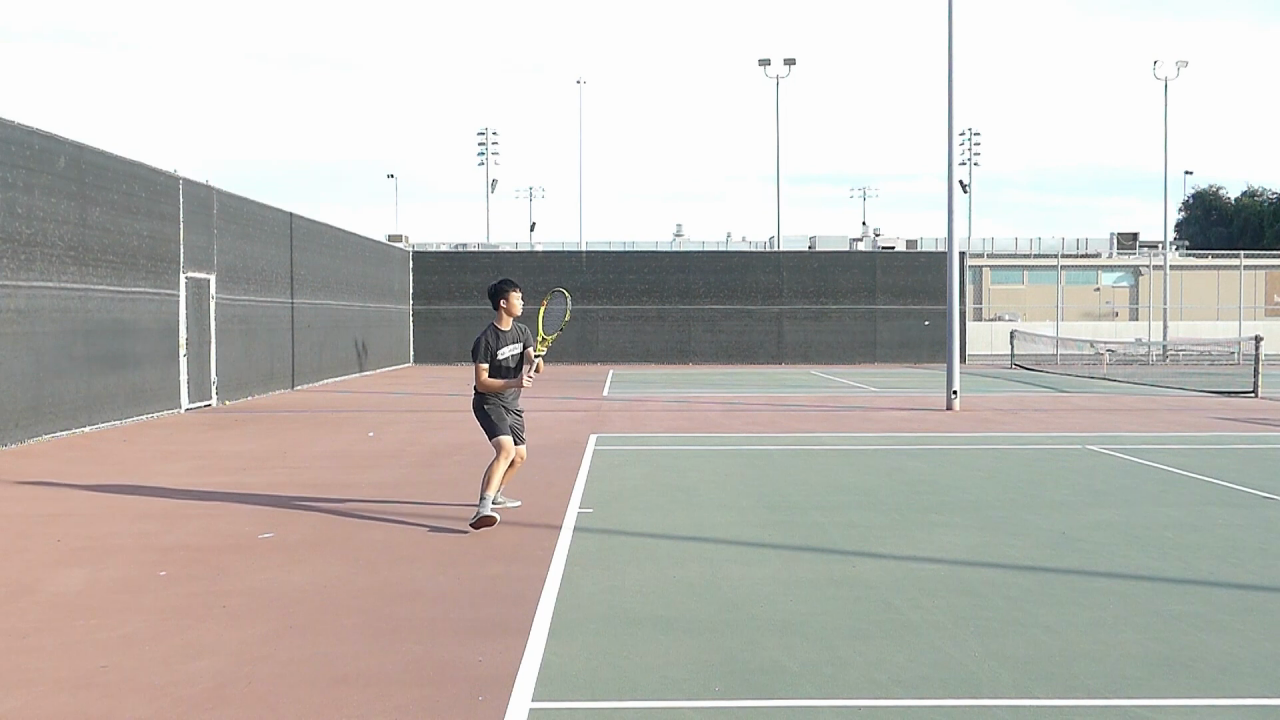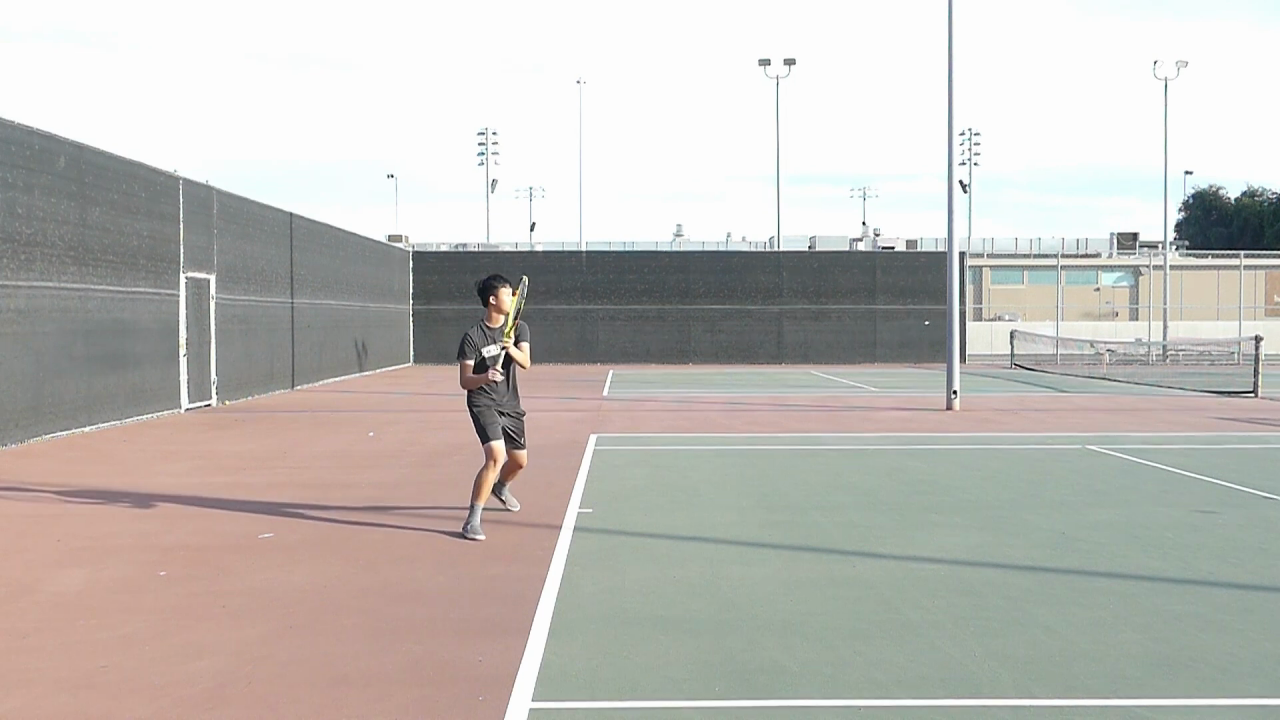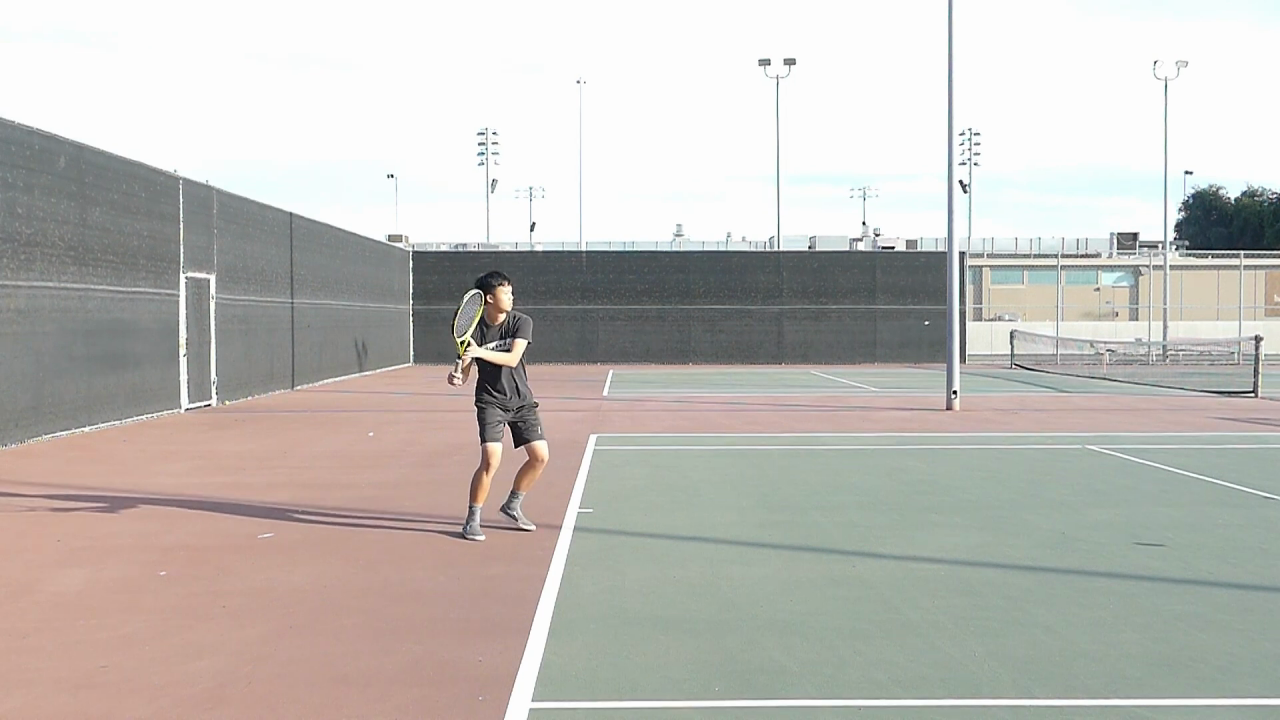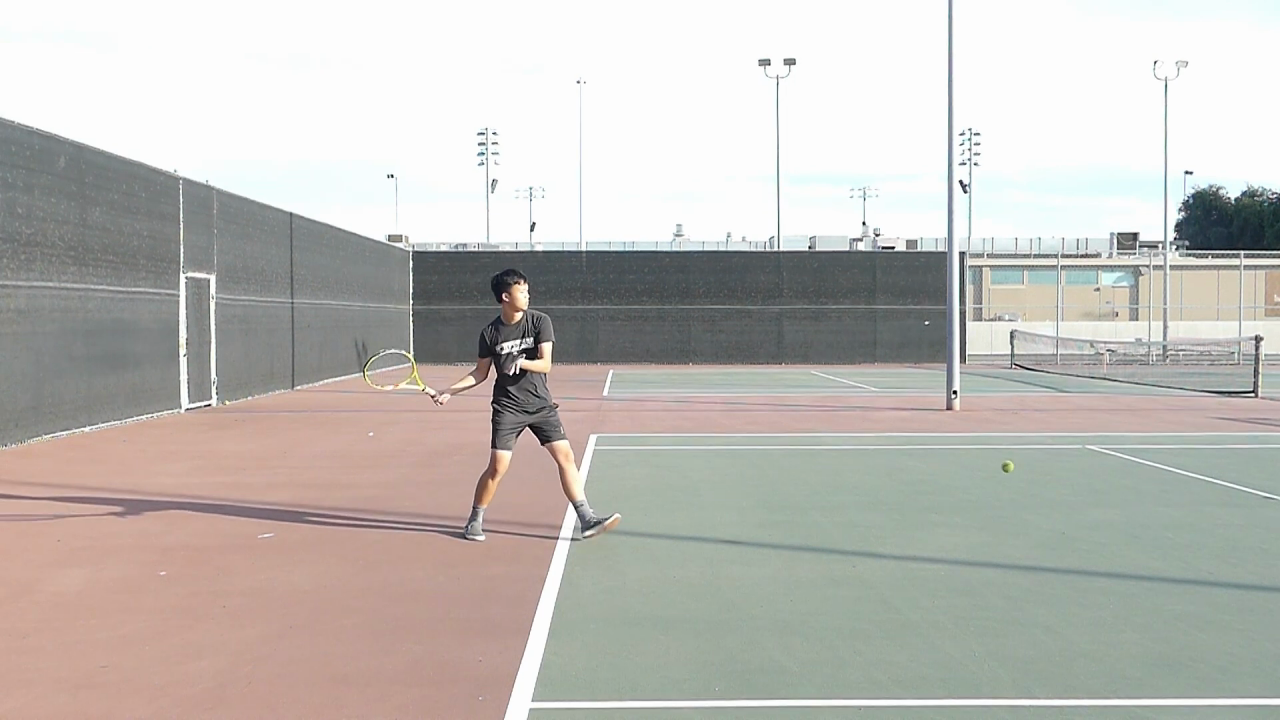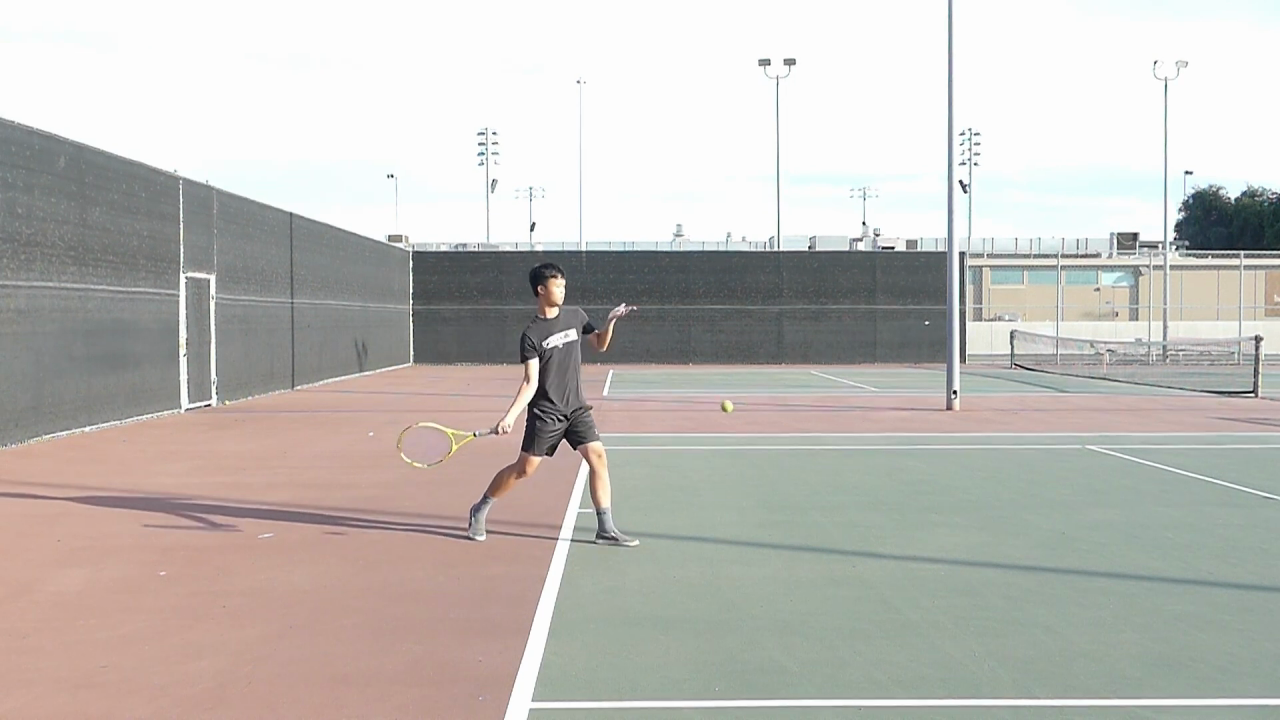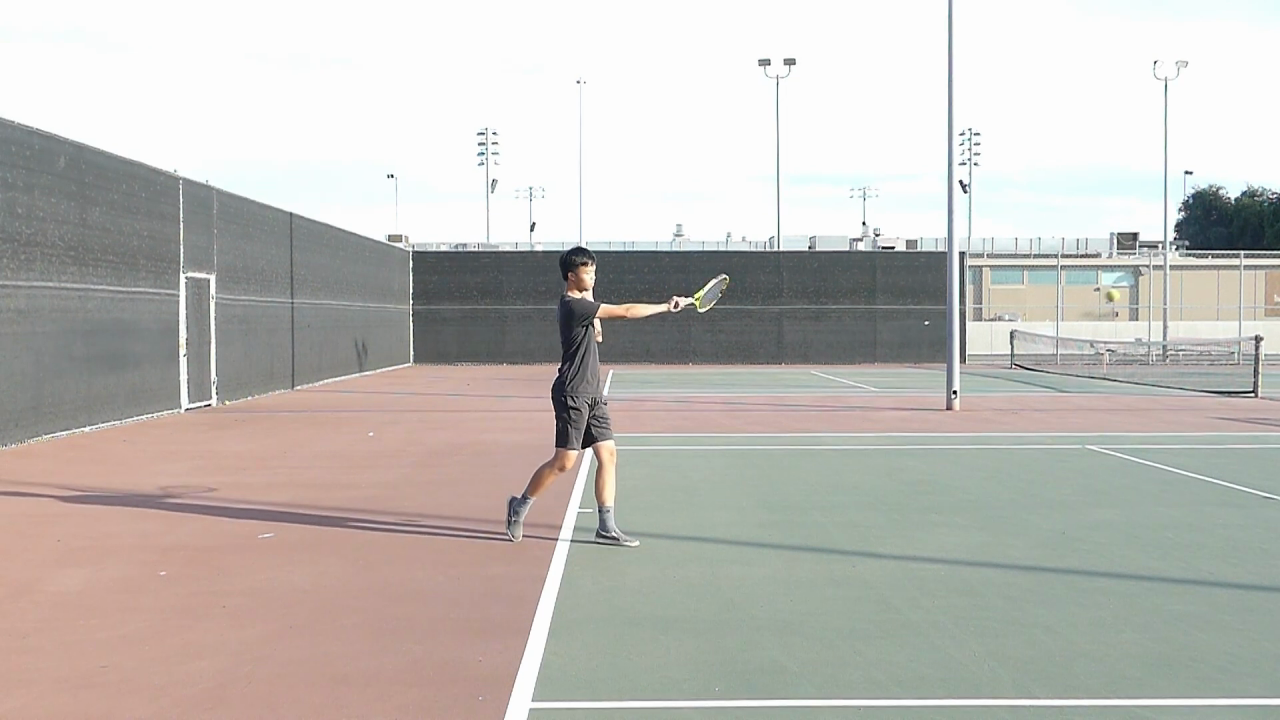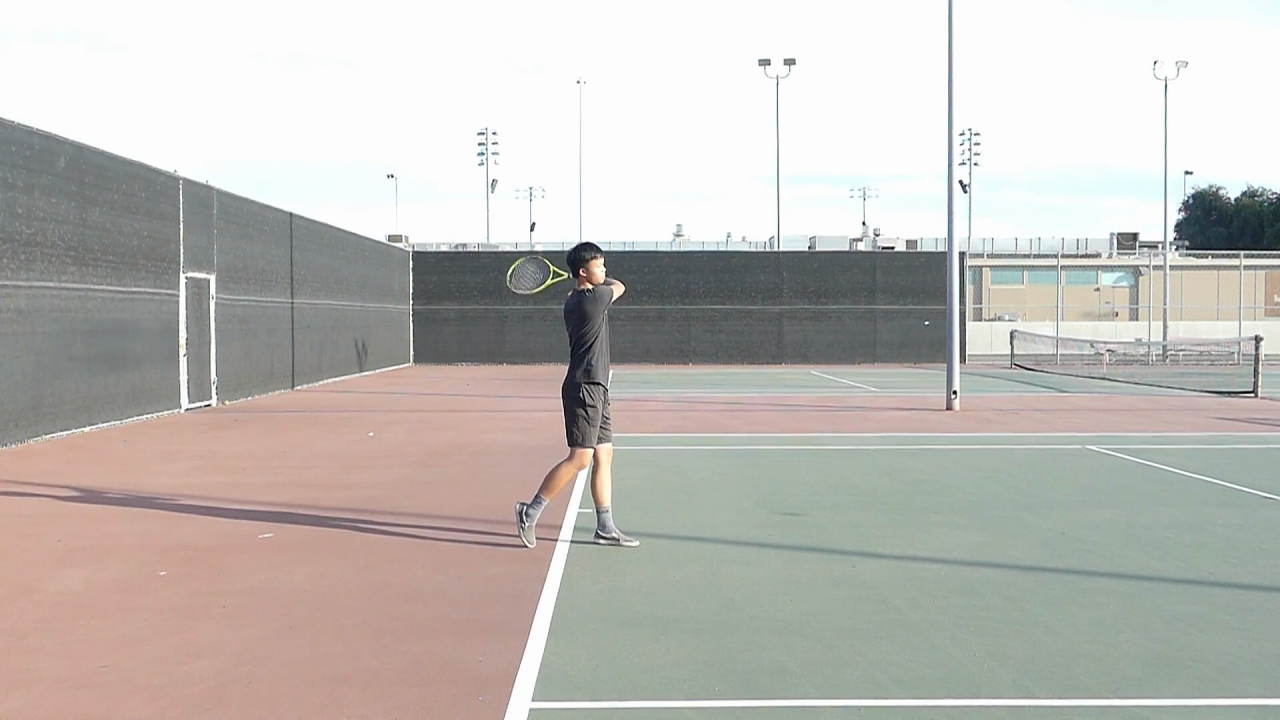
dt=0.4s
person 1, frame 1
left shoulder: (523, 332)
right shoulder: (485, 340)
left elbow: (537, 368)
right elbow: (481, 384)
left wrist: (538, 357)
right wrist: (514, 383)
left hip: (512, 405)
right hip: (489, 404)
left knee: (519, 456)
right knee: (505, 451)
left ankle: (495, 495)
right ankle: (483, 510)
person 1, frame 2
left shoulder: (519, 327)
right shoulder: (472, 336)
left elbow: (526, 362)
right elbow: (464, 381)
left wrist: (510, 349)
right wrist: (483, 377)
left hip: (511, 405)
right hip: (484, 404)
left knee: (519, 461)
right knee: (496, 456)
left ankle: (500, 487)
right ankle: (472, 520)
person 1, frame 3
left shoulder: (521, 322)
right shoulder: (473, 333)
left elbow: (512, 359)
right elbow: (465, 372)
left wrist: (480, 353)
right wrist: (456, 378)
left hip: (522, 401)
right hip: (491, 403)
left knee: (540, 456)
right knee: (490, 460)
left ankle: (512, 504)
right ankle: (472, 520)
person 1, frame 4
left shoulder: (540, 321)
right shoulder: (489, 333)
left elbow: (547, 364)
right elbow: (479, 374)
left wrist: (525, 363)
right wrist: (448, 392)
left hip: (541, 403)
right hip: (508, 407)
left knee: (565, 456)
right knee: (497, 466)
left ankle: (587, 520)
right ankle: (475, 520)
person 1, frame 5
left shoulder: (575, 314)
right shoulder: (531, 334)
left elbow: (601, 345)
right elbow: (530, 382)
left wrist: (610, 321)
right wrist: (510, 415)
left hip: (576, 406)
right hip: (545, 409)
left knee: (598, 457)
right knee: (525, 467)
left ankle: (606, 529)
right ankle: (480, 510)
person 1, frame 6
left shoulder: (580, 305)
right shoulder: (574, 306)
left elbow: (596, 335)
right elbow: (625, 311)
right wrist: (666, 305)
left hip: (590, 394)
right hip: (571, 394)
left knee: (608, 455)
right knee: (564, 460)
left ankle: (607, 528)
right ankle: (520, 504)
person 1, frame 7
left shoulder: (573, 303)
right shoulder: (594, 297)
right elbow: (619, 286)
right wrist: (601, 281)
left hip: (593, 389)
right hip: (585, 388)
left knee: (603, 455)
right knee: (580, 458)
left ankle: (606, 528)
right ankle: (530, 512)
